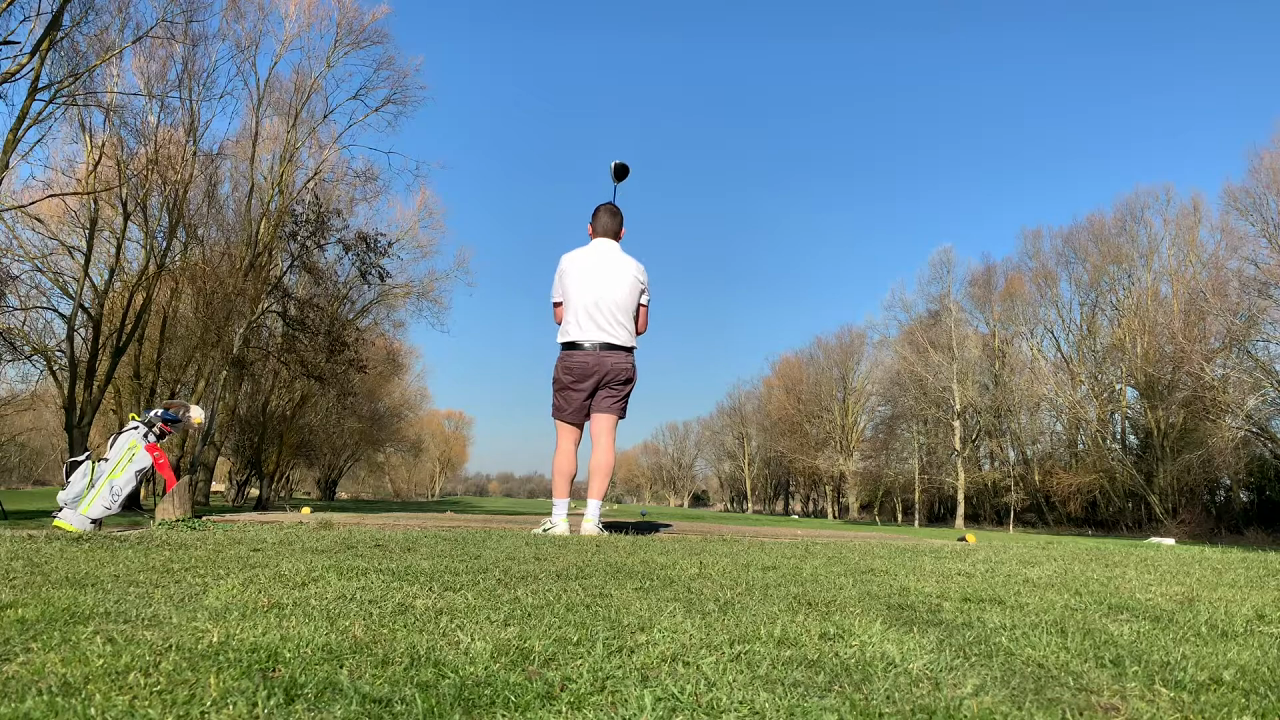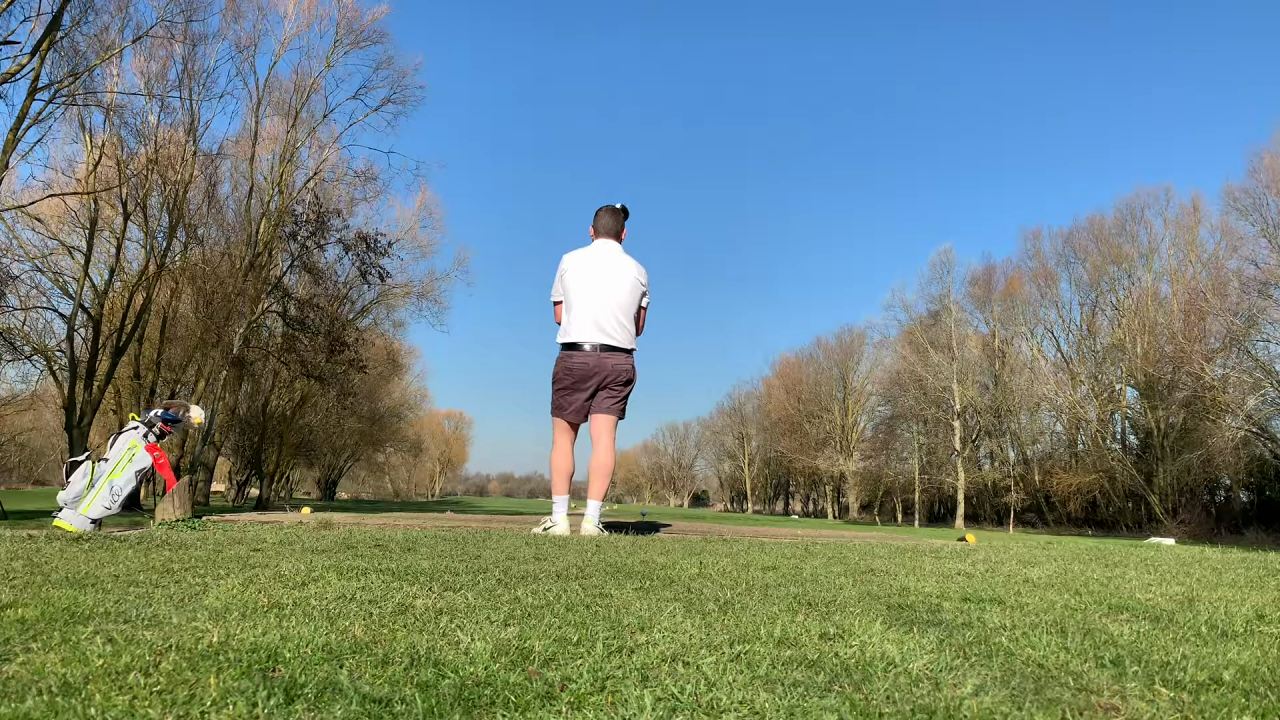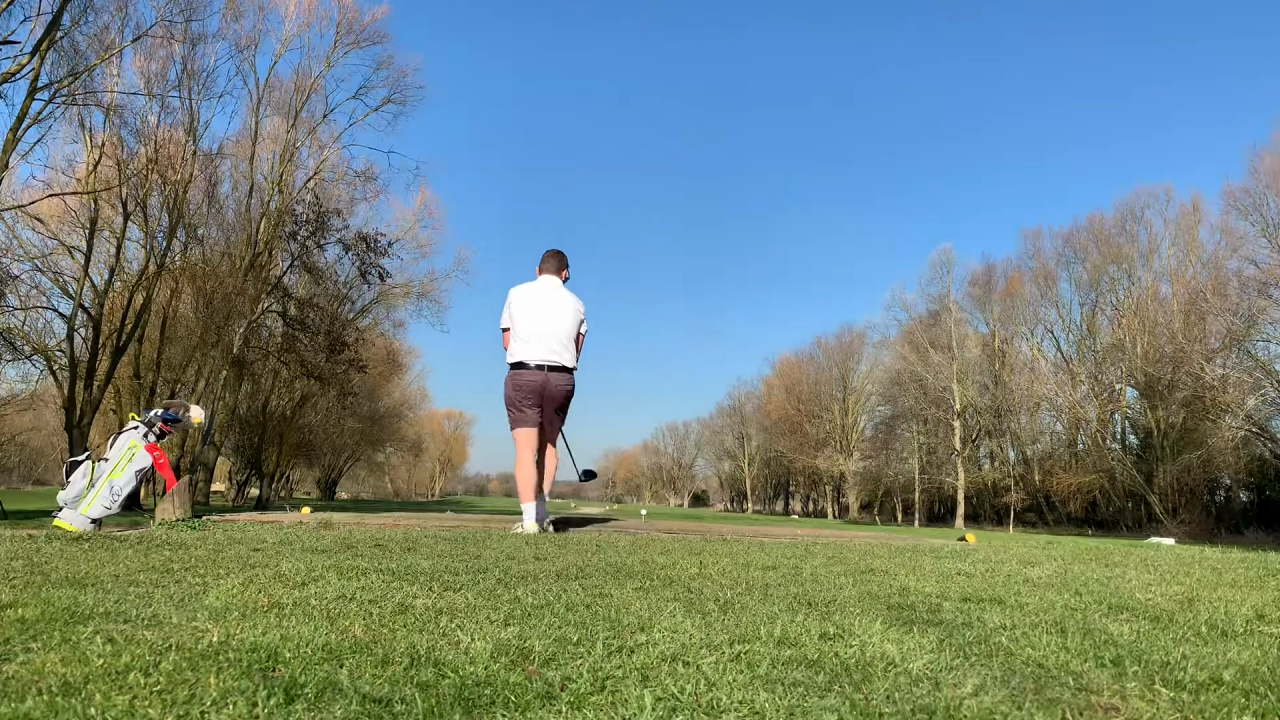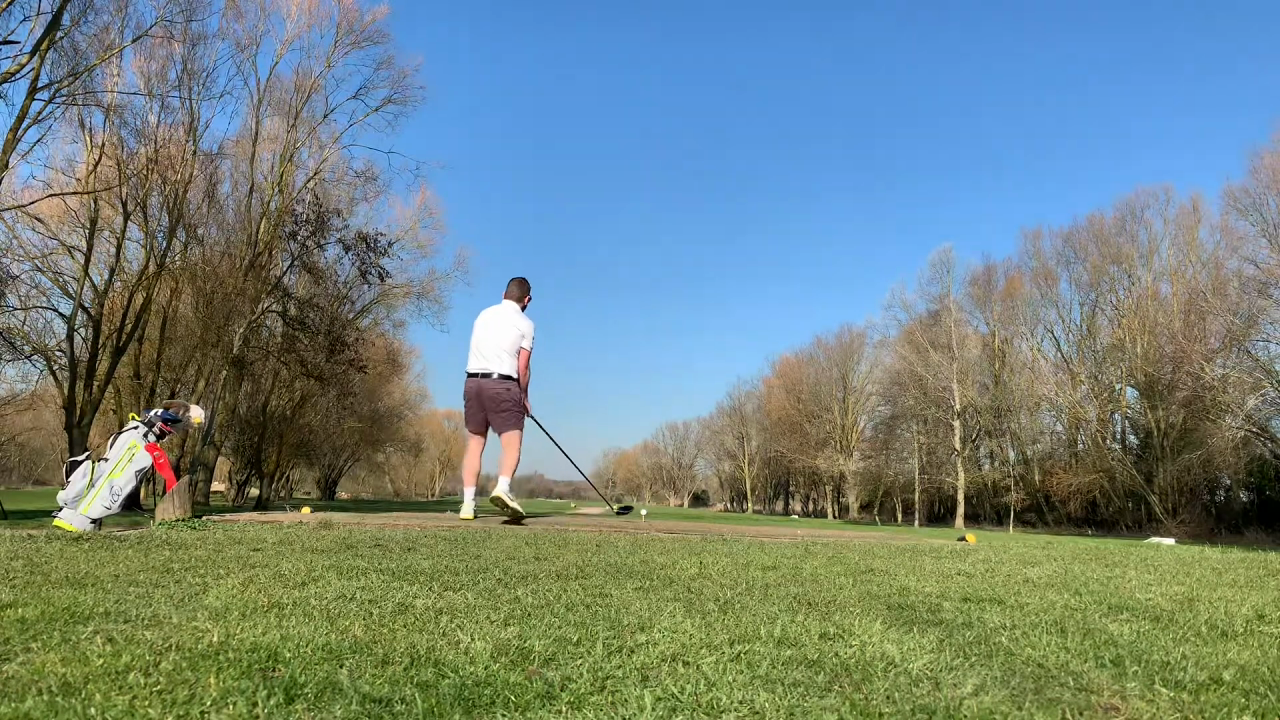
dt=1s
person 1, frame 1
left shoulder: (569, 261)
right shoulder: (636, 269)
left elbow: (559, 316)
right elbow: (640, 326)
left hip: (575, 357)
right hip: (619, 360)
left knee: (567, 440)
right knee: (604, 438)
left ankle: (559, 519)
right ankle: (591, 519)
person 1, frame 2
left shoulder: (570, 261)
right shoulder: (637, 271)
left elbow: (559, 315)
right elbow: (638, 326)
left hip: (575, 358)
right hip: (618, 361)
left knee: (563, 438)
right knee: (604, 439)
left ankle: (559, 518)
right ankle: (592, 519)
person 1, frame 3
left shoulder: (516, 293)
right shoulder: (575, 303)
left elbow: (507, 342)
right elbow: (576, 350)
left hip: (523, 376)
right hip: (561, 379)
left knee: (525, 450)
right knee: (548, 446)
left ankle: (529, 520)
right ankle: (541, 513)
person 1, frame 4
left shoulder: (484, 315)
right shoulder: (525, 324)
right elbow: (523, 368)
right wrist: (524, 398)
left hip: (474, 382)
right hip: (503, 385)
left knee: (475, 444)
right knee: (512, 444)
left ankle: (468, 503)
right ankle: (502, 488)
